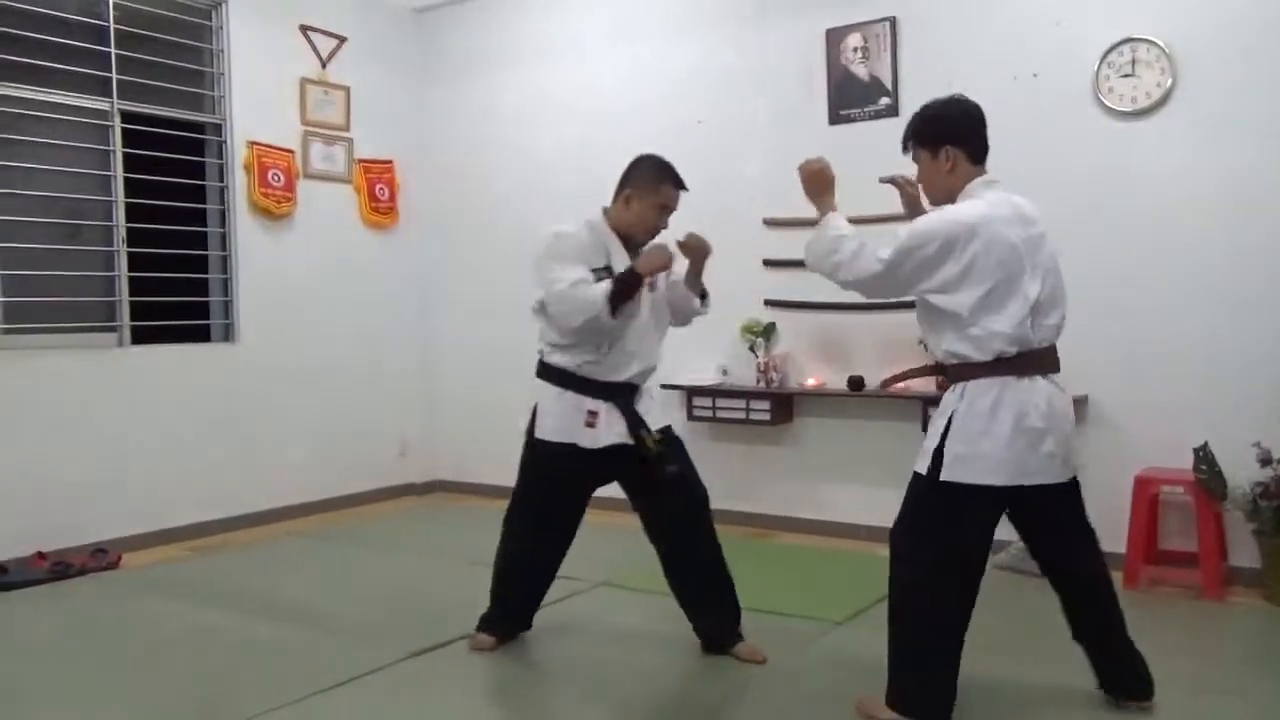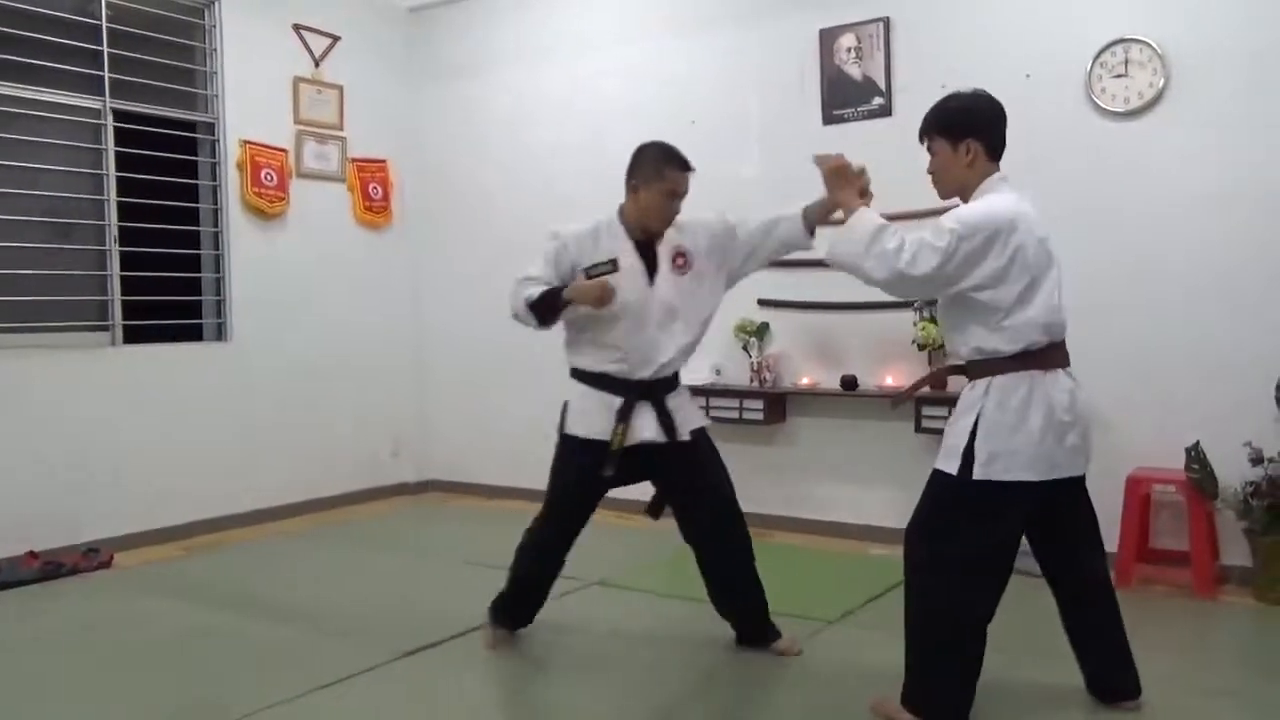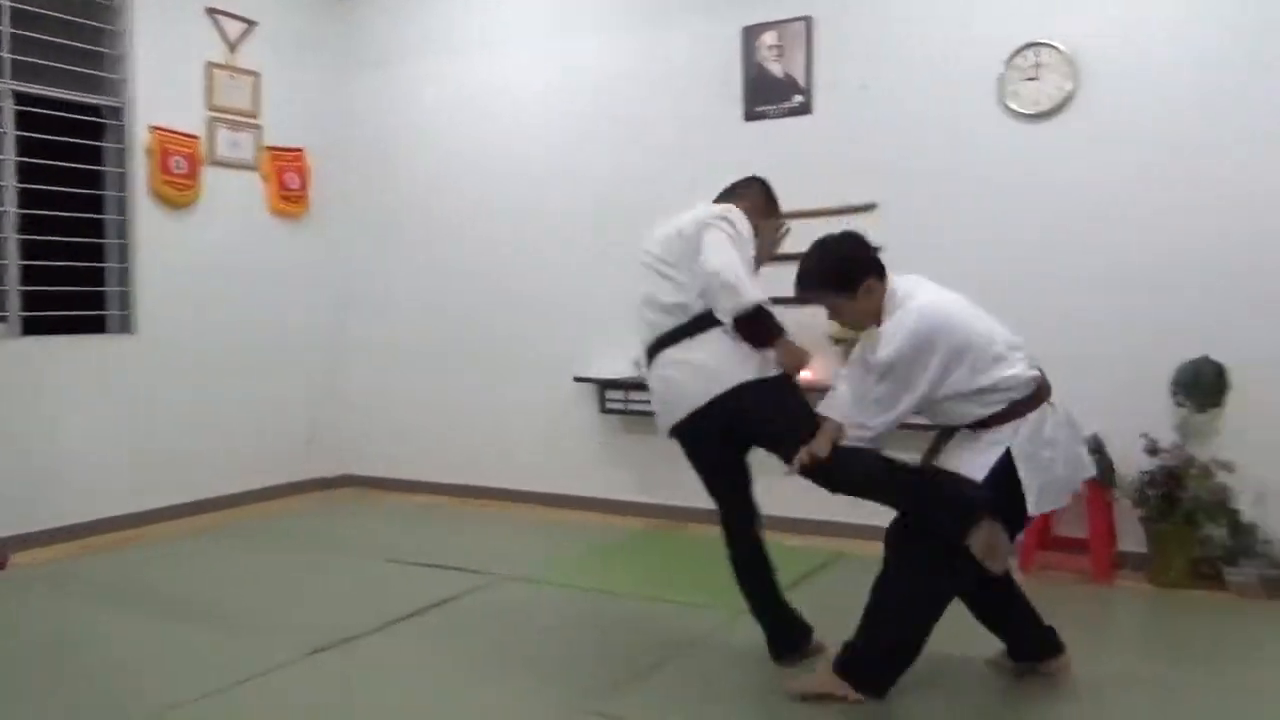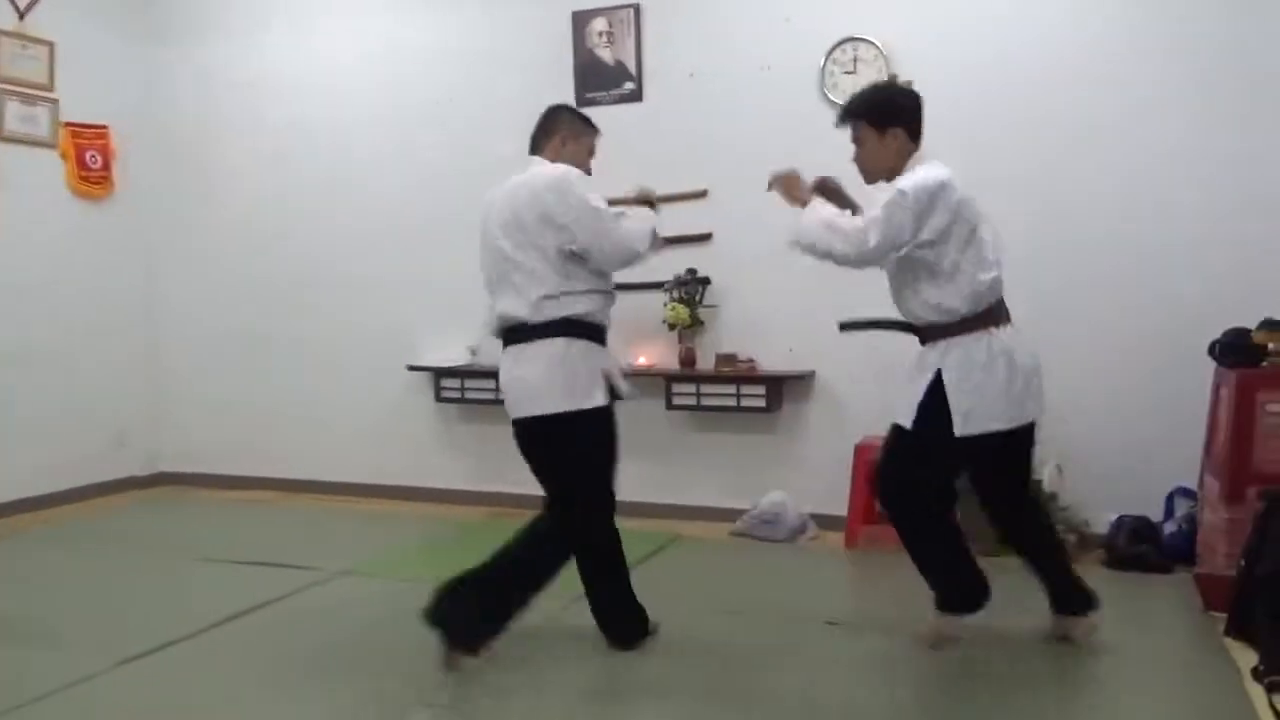
dt=0.5s
person 1, frame 1
left shoulder: (952, 227)
right shoulder: (1021, 214)
left elbow: (869, 272)
left wrist: (825, 208)
right wrist: (921, 217)
left hip: (987, 410)
right hip: (1042, 402)
left knee: (925, 550)
right knee: (1069, 550)
person 1, frame 2
left shoulder: (989, 221)
right shoulder: (1018, 212)
left elbow: (900, 271)
right elbow: (942, 265)
left wrist: (854, 209)
right wrist: (868, 217)
left hip: (1008, 410)
right hip: (1050, 400)
left knee: (943, 551)
right knee: (1072, 550)
person 1, frame 3
left shoulder: (906, 335)
right shoulder: (903, 297)
left elbow: (869, 416)
right elbow: (861, 371)
left wrist: (827, 448)
right wrist: (826, 430)
left hip: (1016, 444)
right hip: (1020, 435)
left knee: (922, 548)
right knee: (965, 550)
left ankle: (857, 675)
right ankle: (1036, 648)
person 1, frame 4
left shoulder: (924, 188)
right shoulder: (928, 187)
left elbow: (857, 247)
right elbow: (891, 246)
left wrist: (804, 203)
right wrist: (848, 207)
left hip: (965, 364)
right hip: (990, 357)
left knee: (905, 485)
right knee: (1008, 495)
left ankle: (961, 598)
right ankle: (1073, 605)
person 2, frame 1
left shoulder: (644, 256)
right shoulder: (568, 242)
left elbow: (681, 311)
right elbow: (573, 312)
left wrist: (694, 270)
right wrist: (635, 275)
left hip: (631, 407)
right hip: (570, 409)
left knee: (686, 510)
right knee: (537, 520)
left ankle: (720, 630)
right ankle: (503, 619)
person 2, frame 2
left shoulder: (696, 239)
right shoulder: (578, 243)
left elbow: (768, 239)
right elbow: (523, 300)
left wrist: (822, 208)
right wrist: (565, 295)
left hip: (666, 407)
right hip: (597, 408)
left knee: (715, 515)
right knee: (560, 516)
left ankle: (754, 625)
right ankle: (511, 611)
person 2, frame 3
left shoulder: (667, 235)
right shoulder: (723, 219)
right elbow: (723, 279)
left wrist: (753, 260)
right wrist: (777, 338)
left hip: (672, 381)
right hip: (720, 371)
left knee: (737, 515)
right knee: (832, 460)
left ankle: (787, 637)
right ankle: (966, 517)
person 2, frame 4
left shoulder: (500, 198)
right shoulder: (560, 184)
right elbow: (623, 247)
right wrist: (644, 211)
left hip: (532, 365)
right hip: (565, 367)
left knee: (586, 503)
right knee: (577, 513)
left ankle: (624, 620)
right ankle: (465, 610)
